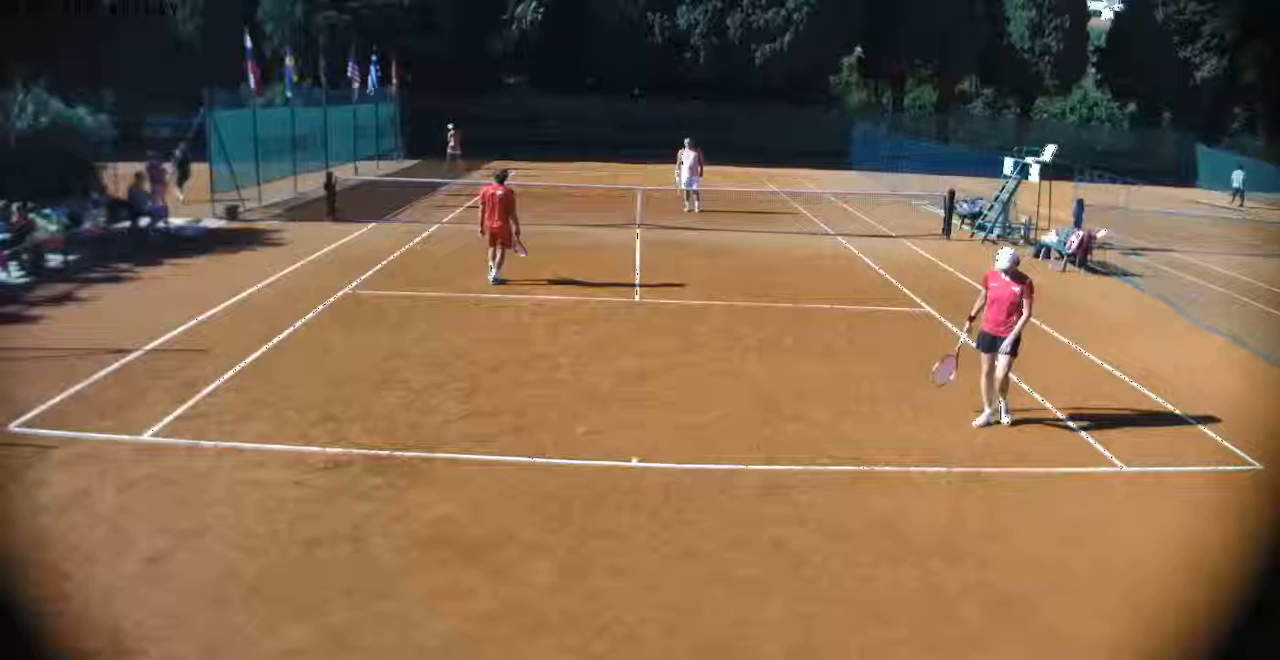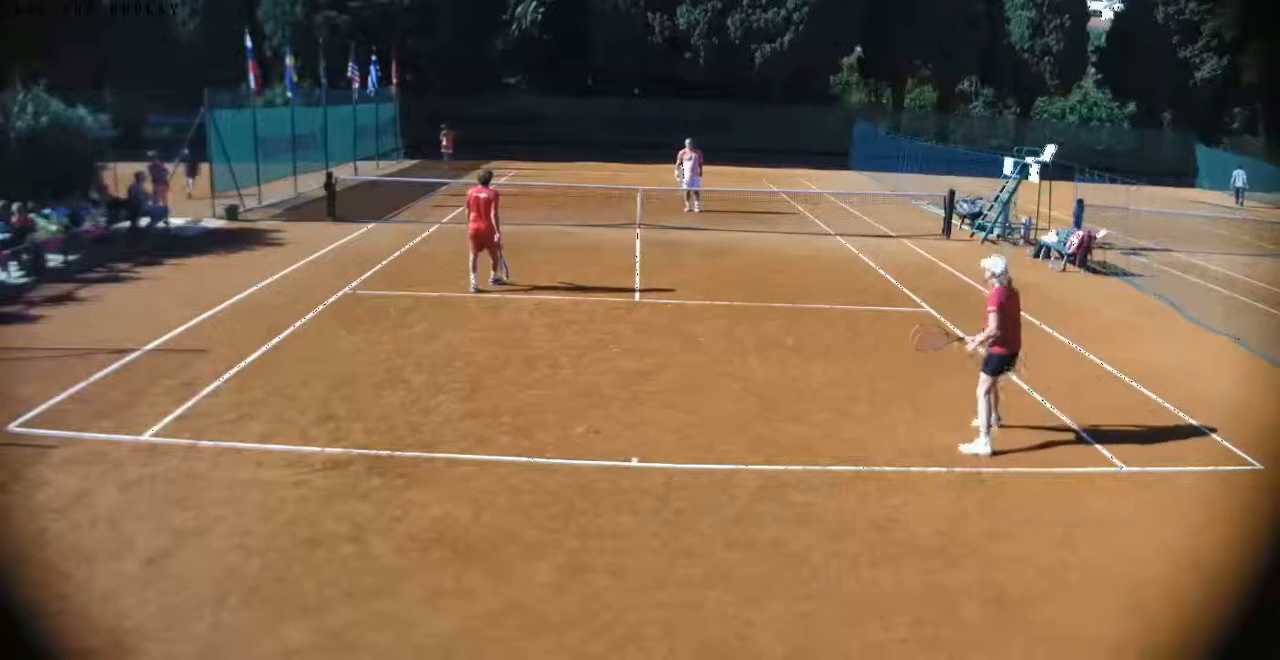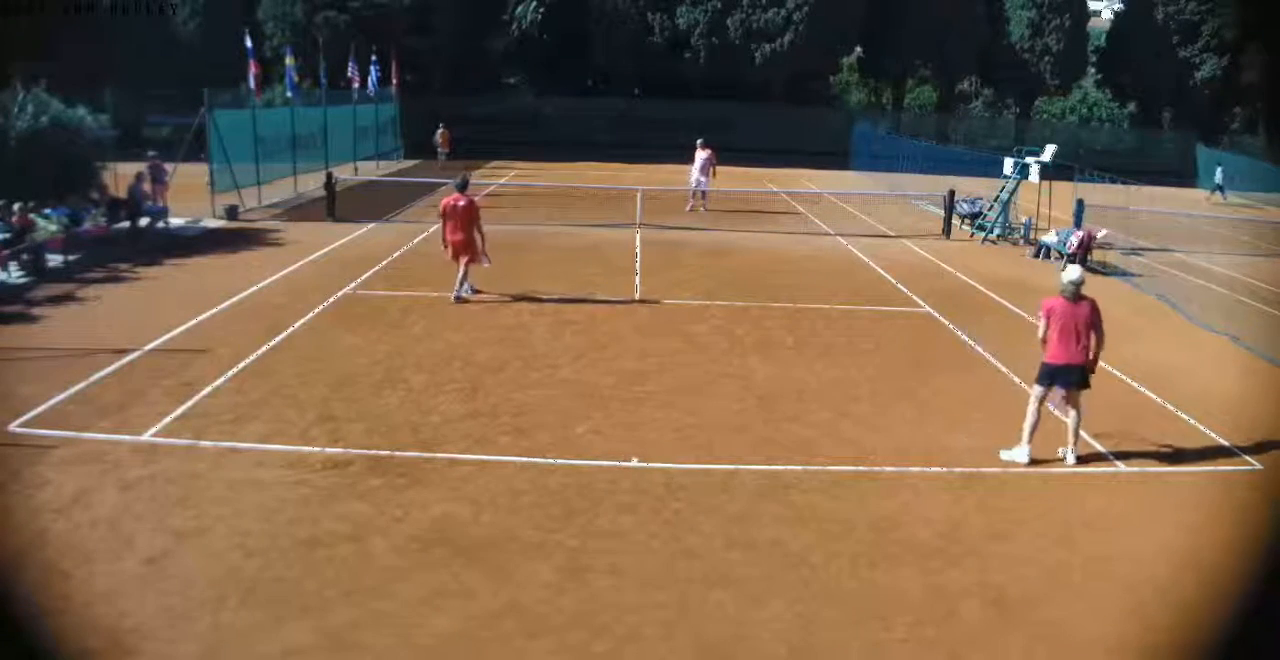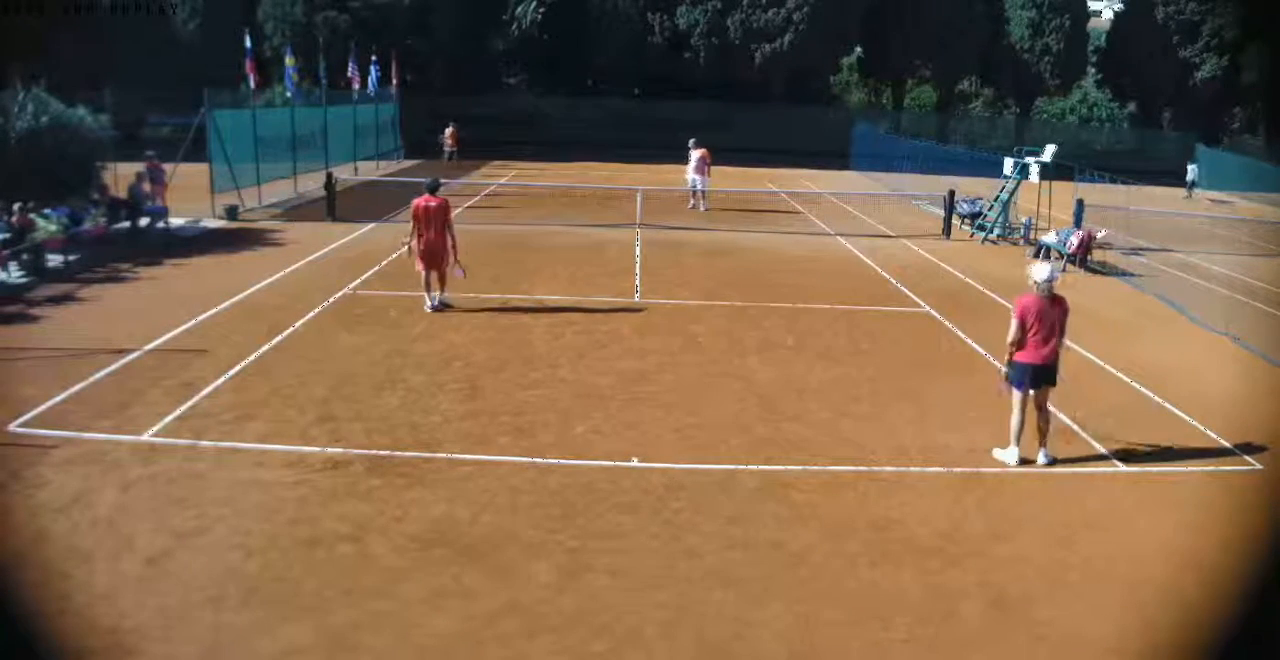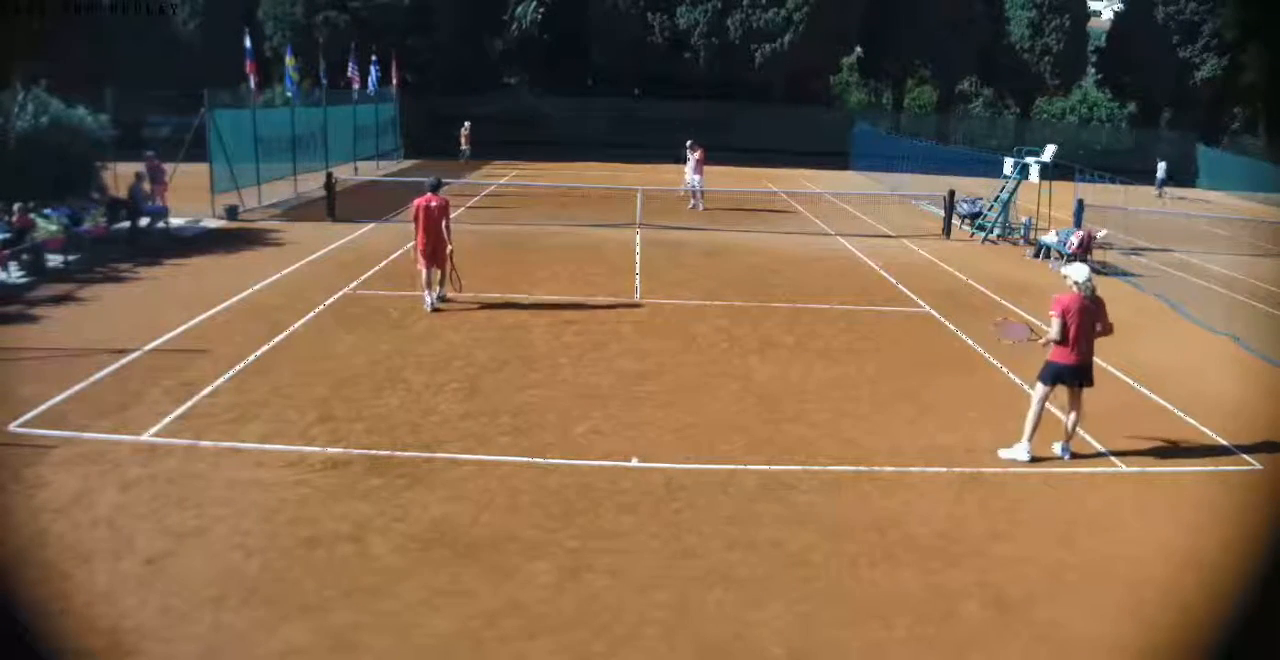
dt=1s
person 1, frame 1
left shoulder: (1025, 282)
right shoulder: (990, 276)
left elbow: (1026, 314)
left wrist: (1012, 337)
right wrist: (970, 320)
left hip: (1009, 336)
right hip: (988, 331)
left knee: (1001, 375)
right knee: (986, 372)
left ankle: (1002, 403)
right ankle: (988, 411)
person 1, frame 2
left shoulder: (996, 294)
right shoulder: (1010, 291)
left elbow: (993, 329)
left wrist: (976, 343)
right wrist: (981, 337)
left hip: (1001, 350)
right hip: (1012, 347)
left knee: (982, 392)
right knee: (989, 383)
left ankle: (983, 441)
right ankle: (993, 417)
person 1, frame 3
left shoulder: (1050, 303)
right shoulder: (1091, 305)
left elbow: (1041, 336)
right elbow: (1099, 338)
right wrist: (1093, 360)
left hip: (1054, 362)
right hip: (1079, 364)
left knee: (1035, 403)
right knee: (1073, 407)
left ankle: (1023, 450)
right ankle: (1070, 452)
person 1, frame 4
left shoulder: (1024, 302)
right shoulder: (1061, 303)
left elbow: (1012, 338)
right elbow: (1060, 337)
left wrist: (1009, 354)
left hip: (1024, 361)
right hip: (1048, 363)
left knee: (1018, 407)
right knee: (1041, 407)
left ankle: (1013, 452)
right ankle: (1043, 452)
person 1, frame 5
left shoulder: (1062, 300)
right shoulder: (1097, 302)
left elbow: (1056, 335)
right elbow: (1107, 330)
left wrist: (1043, 340)
left hip: (1060, 361)
right hip: (1083, 362)
left knee: (1037, 402)
right knee: (1075, 405)
left ankle: (1024, 448)
right ankle: (1064, 447)
